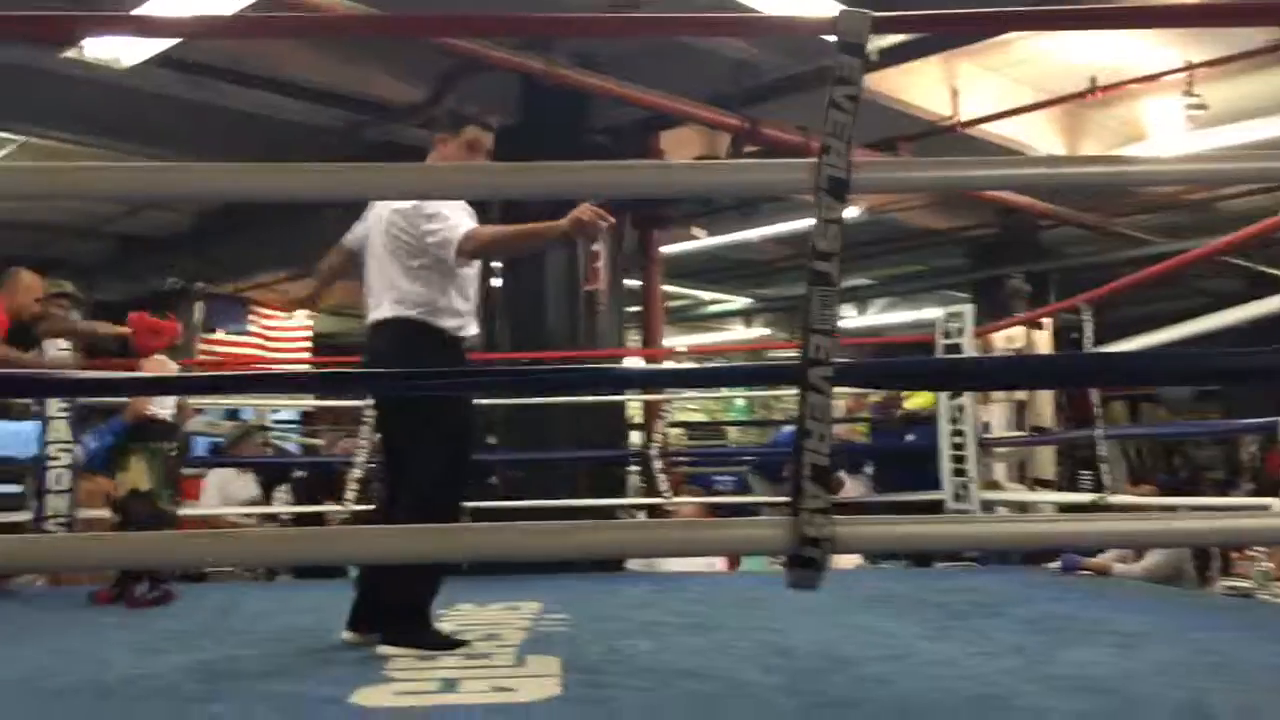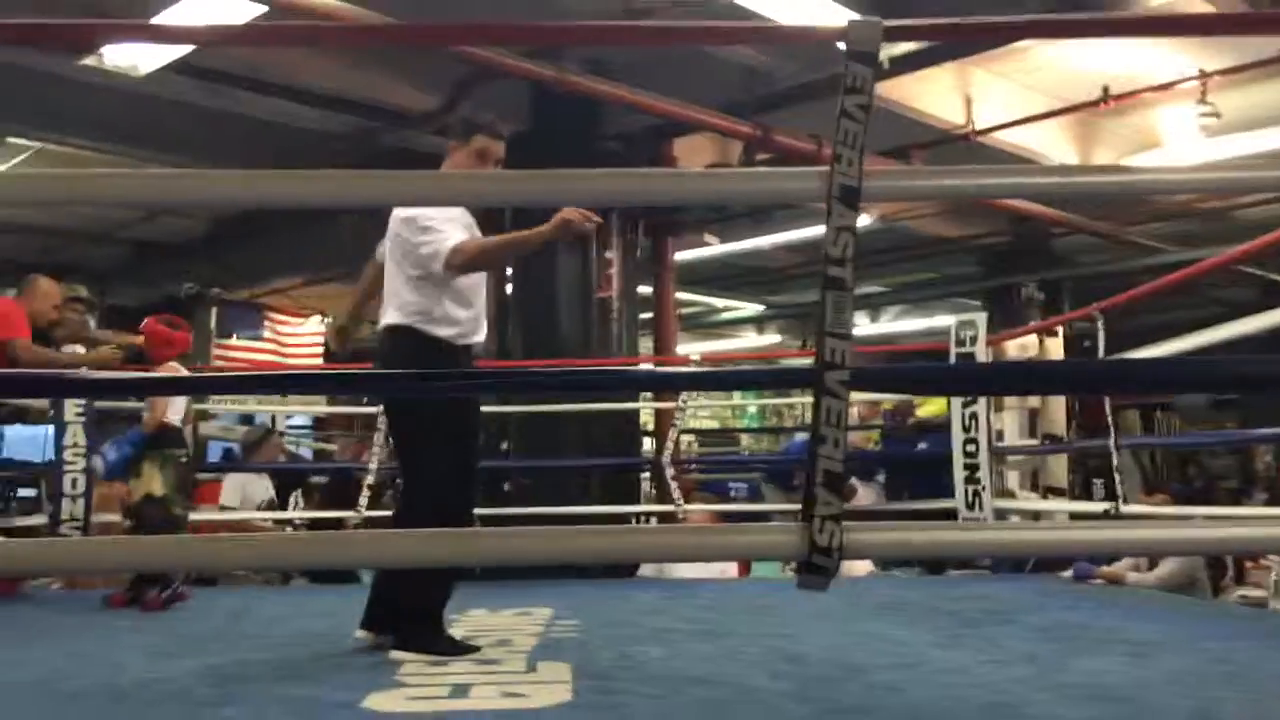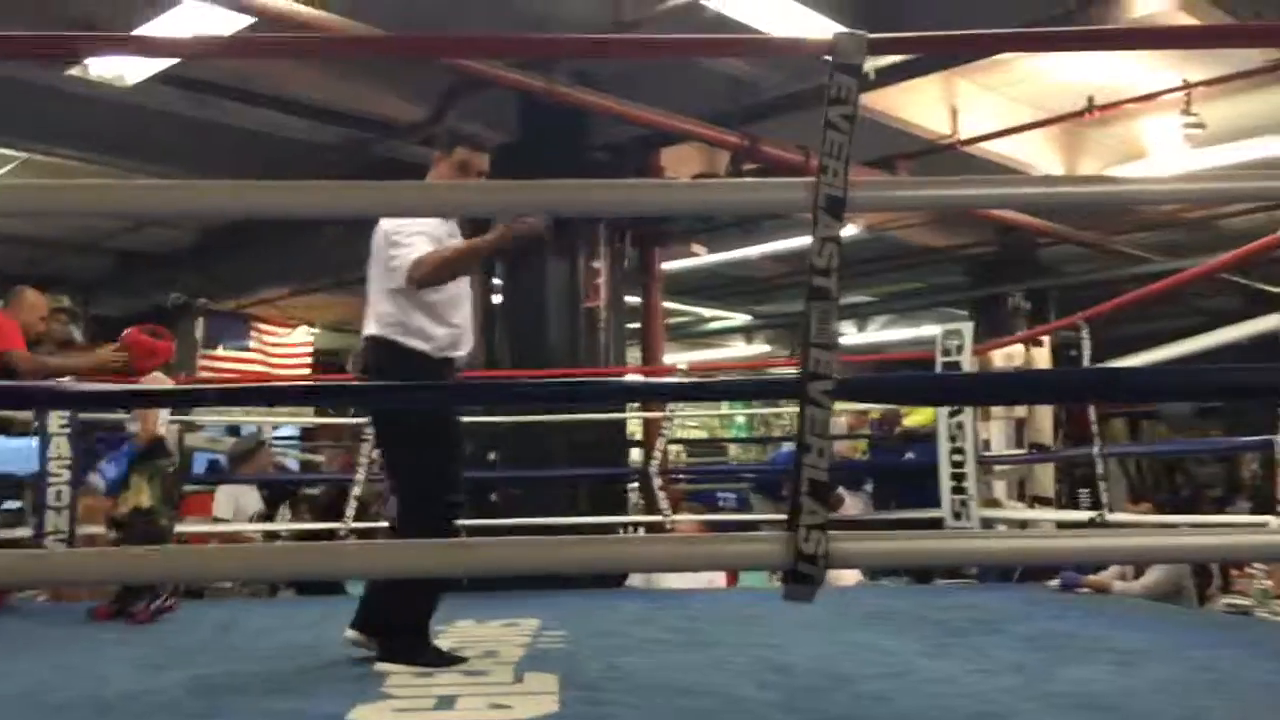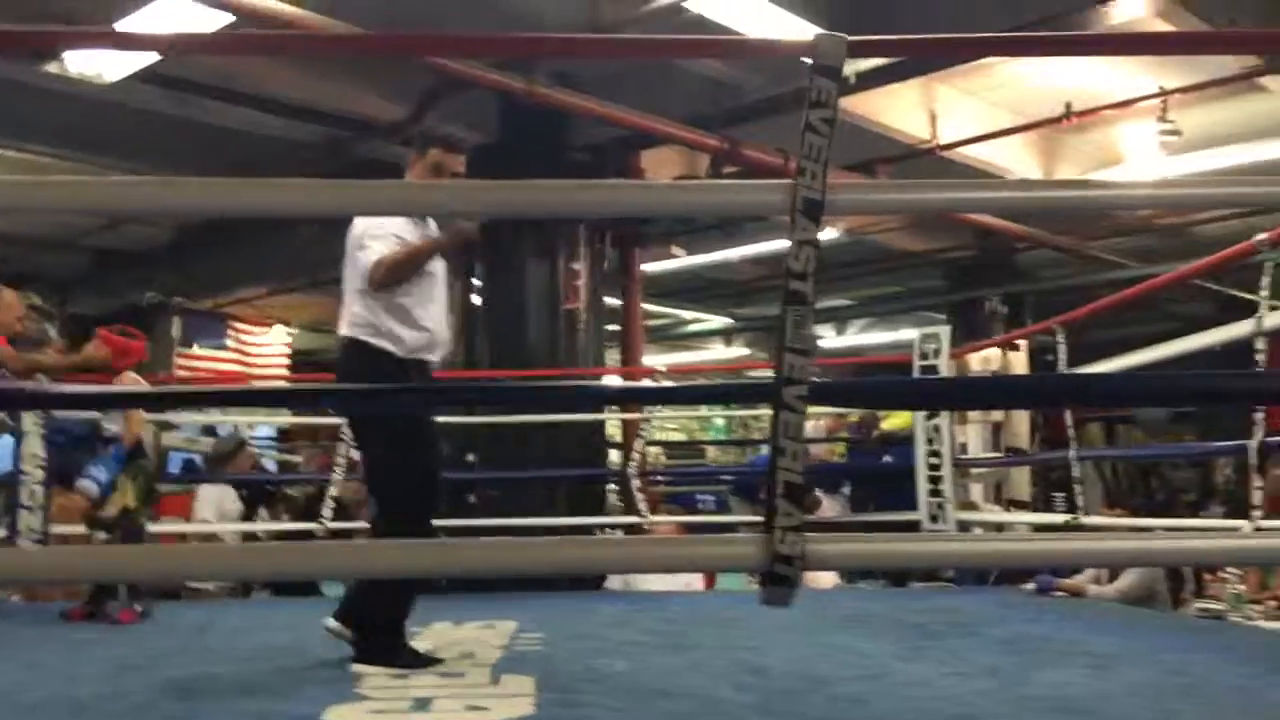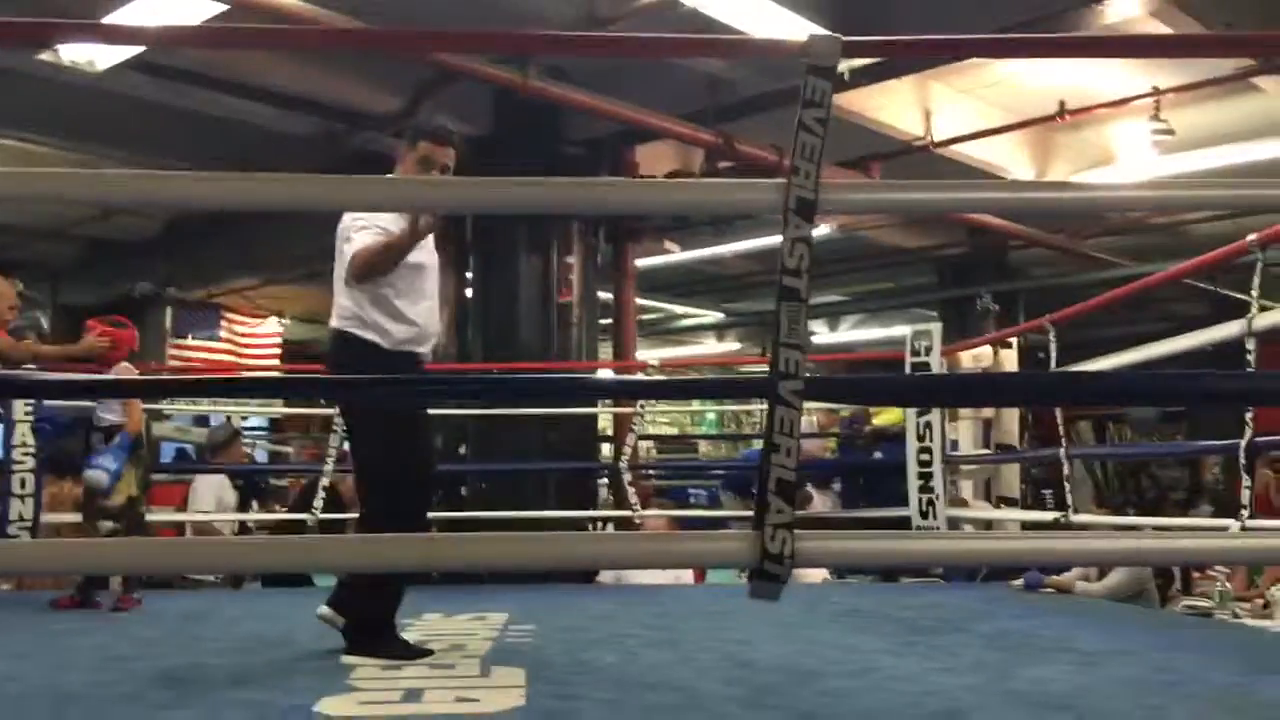
dt=0.1s
person 1, frame 1
left shoulder: (398, 198)
right shoulder: (430, 197)
left elbow: (349, 249)
right elbow: (472, 246)
left wrist: (316, 290)
right wrist: (562, 227)
left hip: (396, 347)
right hip: (424, 351)
left knee: (405, 486)
right knee: (435, 488)
left ankle: (371, 612)
right ankle: (404, 619)
person 1, frame 2
left shoulder: (427, 207)
right shoulder: (431, 207)
left elbow: (379, 266)
right elbow: (462, 259)
left wrist: (350, 318)
right wrist: (547, 232)
left hip: (412, 357)
right hip: (429, 358)
left knee: (424, 491)
right knee: (444, 494)
left ankle: (385, 613)
right ankle: (416, 625)
person 1, frame 3
left shoulder: (441, 220)
right shoulder: (412, 217)
right elbow: (422, 274)
left wrist: (365, 351)
right wrist: (494, 242)
left hip: (419, 372)
right hip: (405, 371)
left knee: (423, 501)
right knee: (429, 503)
left ankle: (377, 616)
right ankle: (401, 635)
person 1, frame 4
left shoulder: (419, 223)
right shoulder: (385, 218)
right elbow: (382, 276)
right wrist: (440, 242)
left hip: (399, 374)
right hip: (380, 373)
left knee: (411, 500)
right knee: (406, 504)
left ankle: (359, 614)
right ankle: (379, 637)
person 1, frame 5
left shoulder: (414, 214)
right shoulder: (375, 209)
right elbow: (360, 269)
right wrist: (406, 237)
left hip: (397, 365)
right hip: (370, 364)
left knee: (409, 490)
right knee: (394, 497)
left ankle: (351, 602)
right ankle: (369, 629)
person 2, frame 1
left shoulder: (150, 364)
right shoulder: (172, 367)
left elbow: (139, 405)
right elbow: (183, 411)
left wrist: (111, 430)
left hip: (149, 440)
right hip: (164, 442)
left knee: (143, 514)
left ankle: (159, 584)
right ankle: (127, 584)
person 2, frame 2
left shoulder: (164, 371)
right shoulder: (182, 375)
left elbow: (157, 414)
right elbow: (186, 416)
left wrist: (130, 440)
left hip: (161, 448)
right hip: (173, 449)
left knee: (154, 515)
right knee: (144, 516)
left ankle: (170, 583)
right ankle: (141, 587)
person 2, frame 3
left shoulder: (149, 381)
right shoulder: (163, 381)
left elbow: (148, 428)
left wrist: (125, 453)
left hip: (149, 460)
right hip: (147, 460)
left knee: (138, 527)
right knee: (130, 528)
left ankle: (159, 593)
right ankle: (127, 598)
person 2, frame 4
left shoulder: (126, 381)
right shoulder: (128, 380)
left elbow: (135, 426)
left wrist: (113, 456)
left hip: (128, 461)
right hip: (121, 460)
left knee: (122, 528)
right knee: (109, 526)
left ankle: (137, 599)
right ankle: (99, 600)
person 2, frame 5
left shoulder: (123, 372)
right shoulder: (112, 372)
left elbow: (135, 416)
left wrist: (118, 449)
left hip: (122, 450)
right hip: (107, 449)
left knee: (121, 517)
right knee: (96, 517)
left ankle: (131, 589)
right ankle: (88, 590)
